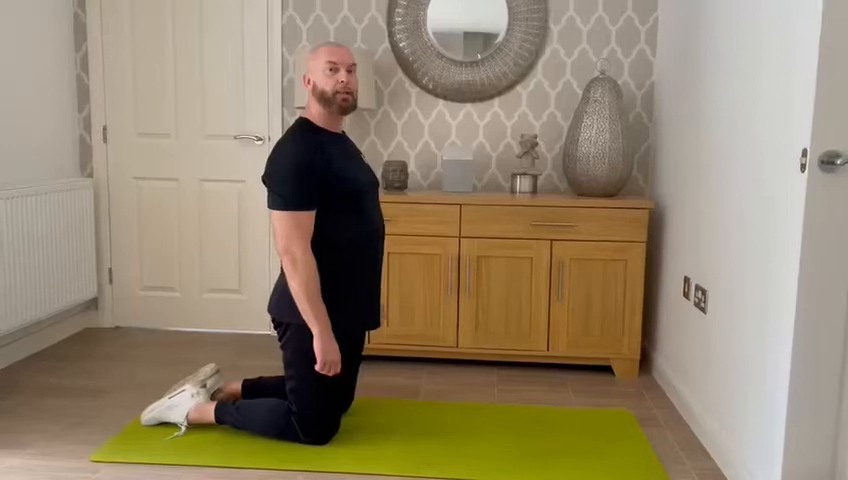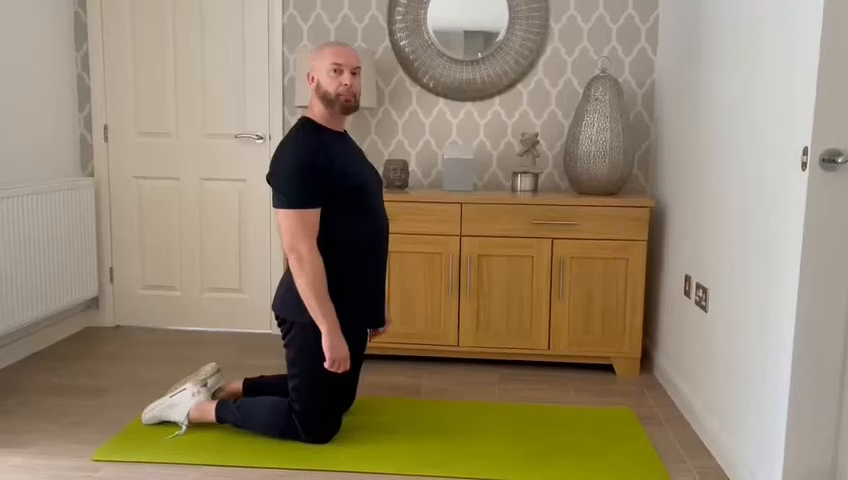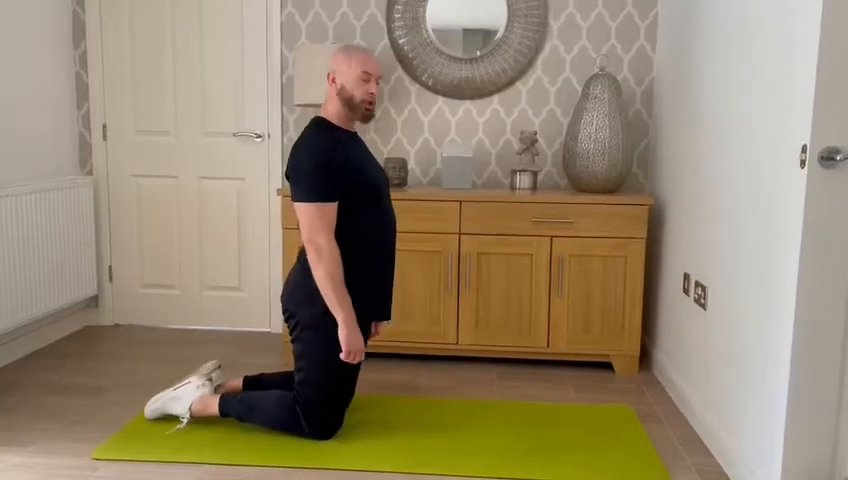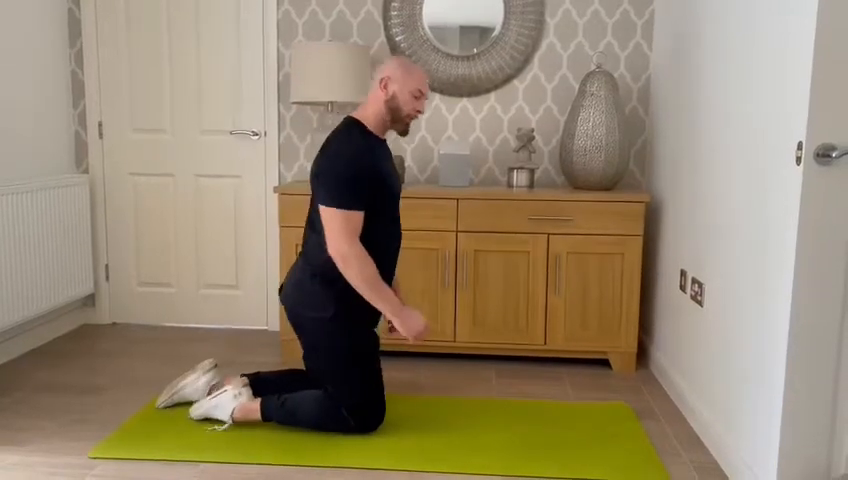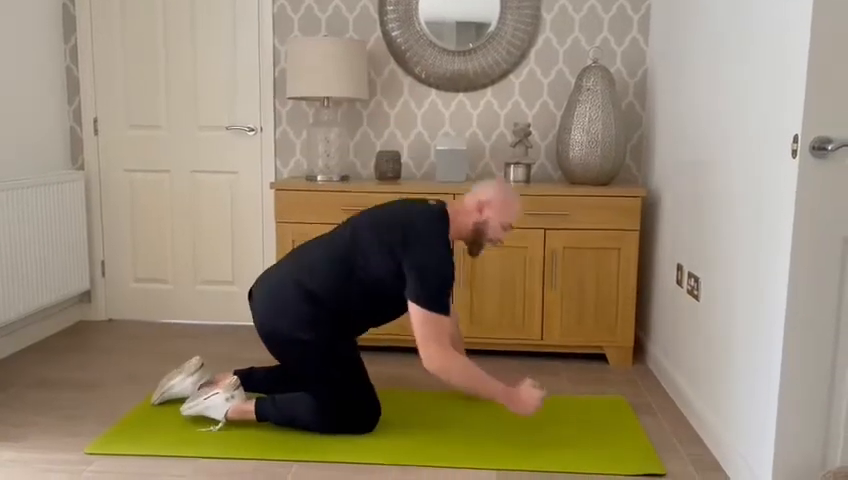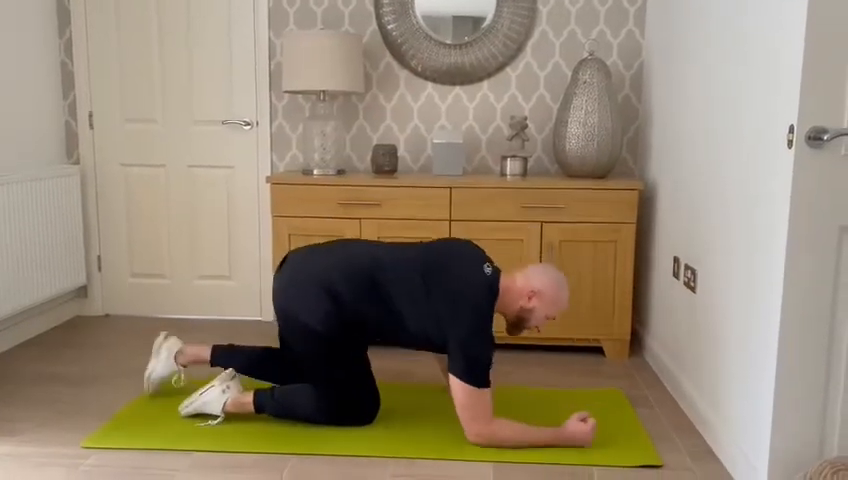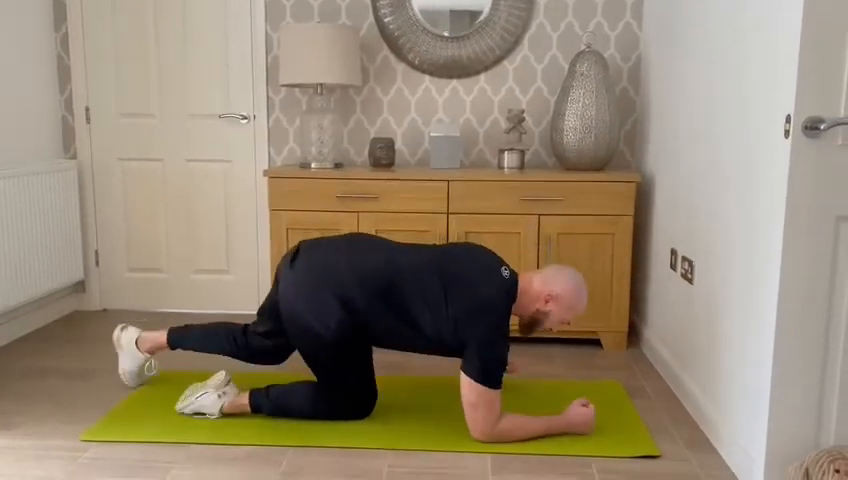
dt=0.4s
person 1, frame 1
left shoulder: (342, 143)
right shoulder: (296, 152)
right elbow: (293, 251)
left wrist: (364, 306)
right wrist: (321, 333)
left hip: (346, 309)
right hip: (314, 315)
left knee: (334, 403)
right knee: (314, 425)
left ankle: (222, 389)
right ankle: (196, 408)
person 1, frame 2
left shoulder: (343, 142)
right shoulder: (301, 151)
right elbow: (300, 249)
left wrist: (372, 304)
right wrist: (329, 330)
left hip: (349, 306)
right hip: (318, 312)
left knee: (335, 401)
right knee: (315, 424)
left ankle: (225, 387)
right ankle: (199, 407)
person 1, frame 3
left shoulder: (349, 141)
right shoulder: (318, 148)
right elbow: (319, 242)
left wrist: (366, 310)
right wrist: (346, 321)
left hip: (350, 301)
right hip: (325, 306)
left knee: (333, 394)
right knee: (318, 419)
left ankle: (225, 384)
right ankle: (201, 400)
person 1, frame 4
left shoulder: (372, 143)
right shoulder: (348, 152)
right elbow: (343, 248)
left wrist: (393, 295)
right wrist: (398, 311)
left hip: (332, 296)
right hip: (327, 302)
left knee: (332, 383)
right knee: (362, 412)
left ankle: (224, 384)
right ankle: (240, 406)
person 1, frame 5
left shoulder: (427, 218)
right shoulder: (431, 248)
left elbow: (439, 313)
right elbow: (435, 354)
left wrist: (470, 368)
right wrist: (509, 396)
left hip: (281, 299)
right hip: (295, 317)
left knee: (331, 385)
right knee: (359, 414)
left ankle: (210, 382)
right ankle: (231, 405)
person 1, frame 6
left shoulder: (475, 261)
right shoulder: (472, 320)
right elbow: (479, 429)
left wrist: (465, 378)
right wrist: (564, 436)
left hip: (302, 271)
right hip: (313, 302)
left knee: (299, 367)
right knee: (356, 406)
left ankle: (183, 353)
right ankle: (233, 399)
person 1, frame 7
left shoulder: (491, 267)
right shoulder: (490, 320)
right elbow: (484, 428)
left wrist: (483, 364)
right wrist: (566, 423)
left hip: (311, 261)
right hip: (321, 301)
left knee: (261, 345)
right knee: (354, 401)
left ankle: (143, 341)
right ankle: (233, 400)
